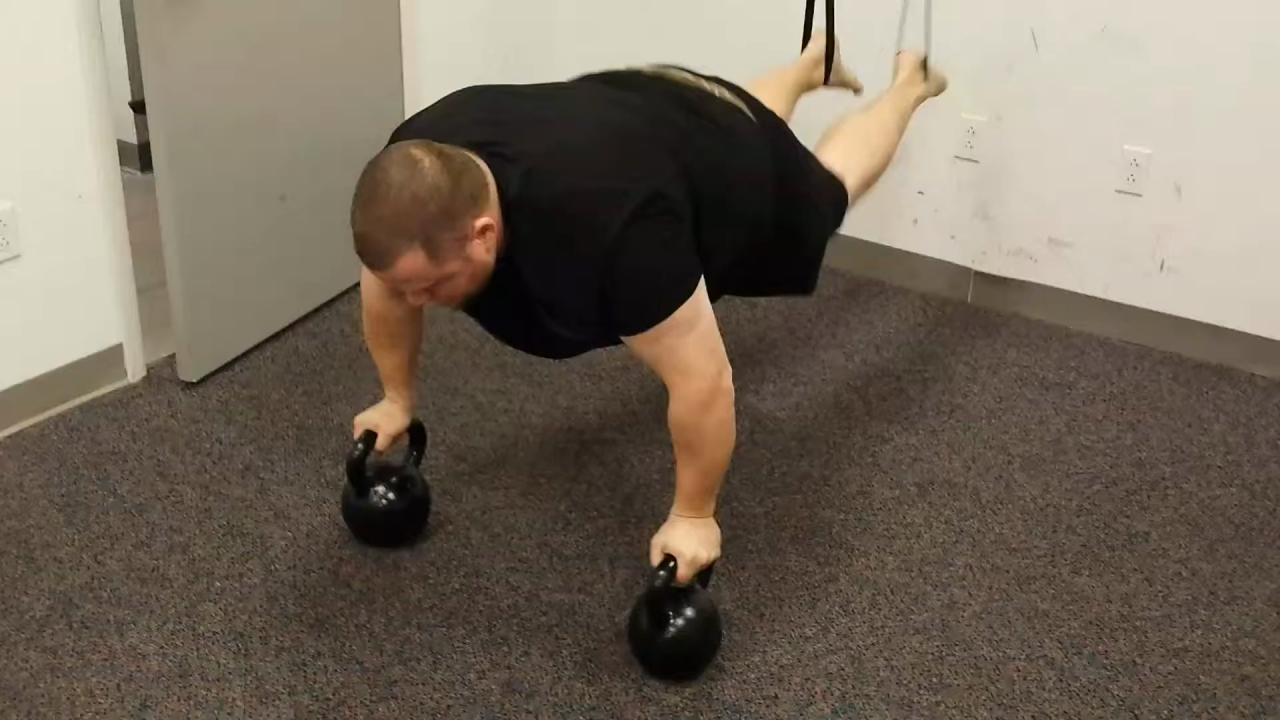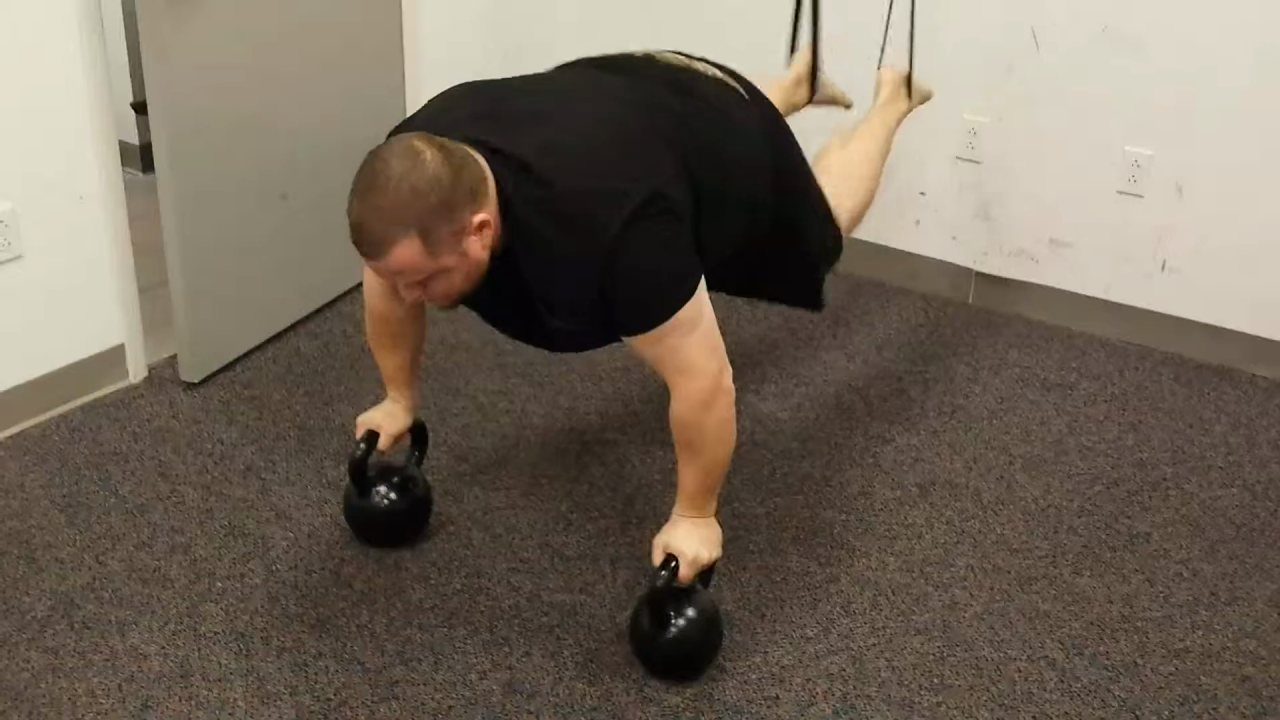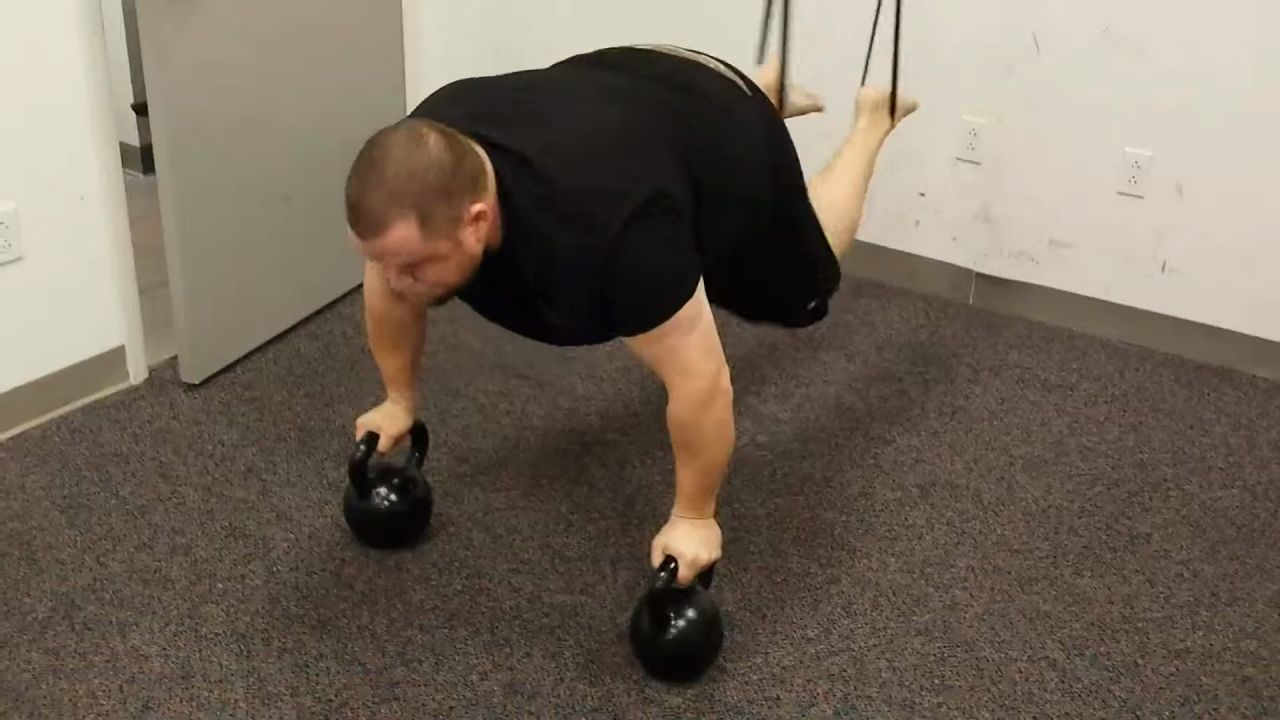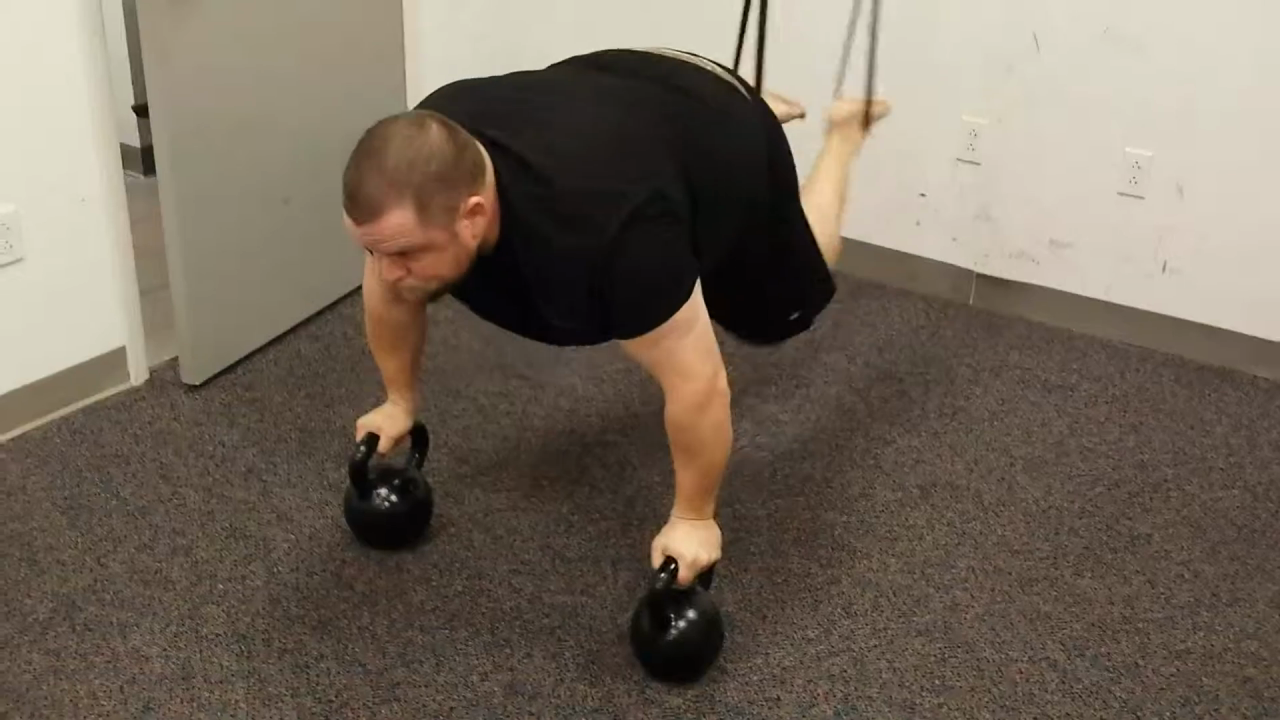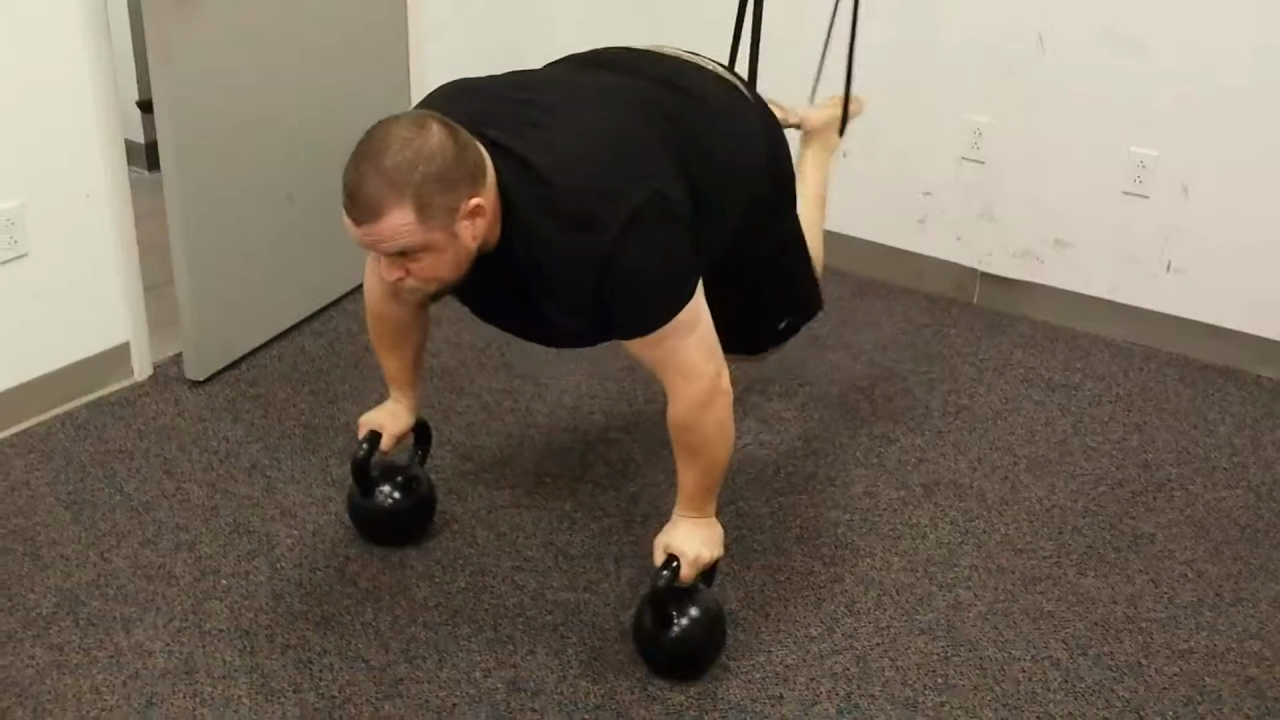
dt=0.1s
person 1, frame 1
left shoulder: (605, 232)
right shoulder: (420, 168)
left elbow: (702, 381)
right elbow: (387, 284)
left wrist: (694, 517)
right wrist: (396, 399)
left hip: (737, 161)
right hip: (644, 107)
left knee: (827, 186)
left ankle: (906, 85)
right ankle: (810, 65)
person 1, frame 2
left shoulder: (604, 231)
right shoulder: (417, 164)
left elbow: (704, 382)
right elbow: (386, 285)
left wrist: (695, 517)
right wrist: (398, 400)
left hip: (736, 149)
right hip: (633, 105)
left knee: (817, 241)
left ankle: (892, 100)
right ankle: (794, 85)
person 1, frame 3
left shoulder: (600, 229)
right shoulder: (421, 172)
left elbow: (699, 381)
right elbow: (389, 286)
left wrist: (694, 520)
right wrist: (399, 402)
left hip: (731, 139)
left knee: (798, 294)
left ankle: (872, 120)
right ankle: (768, 92)
person 1, frame 4
left shoulder: (599, 230)
right shoulder: (418, 166)
left elbow: (698, 384)
right elbow: (389, 288)
left wrist: (694, 520)
right wrist: (399, 402)
left hip: (730, 146)
left knee: (785, 307)
left ankle: (844, 132)
right ankle: (752, 107)
person 1, frame 5
left shoulder: (601, 232)
right shoulder: (415, 177)
left elbow: (700, 383)
right elbow: (390, 283)
left wrist: (695, 518)
right wrist: (402, 400)
left hip: (728, 140)
left knee: (756, 333)
left ankle: (819, 137)
right ankle: (744, 110)
